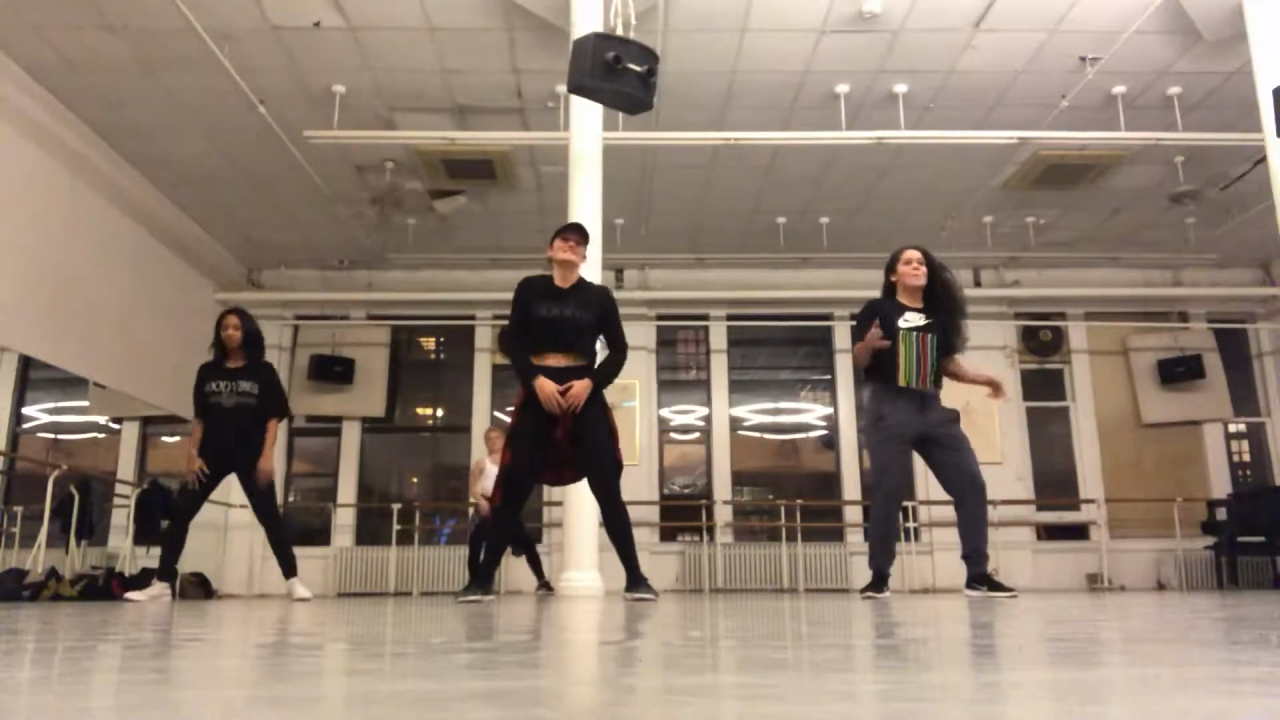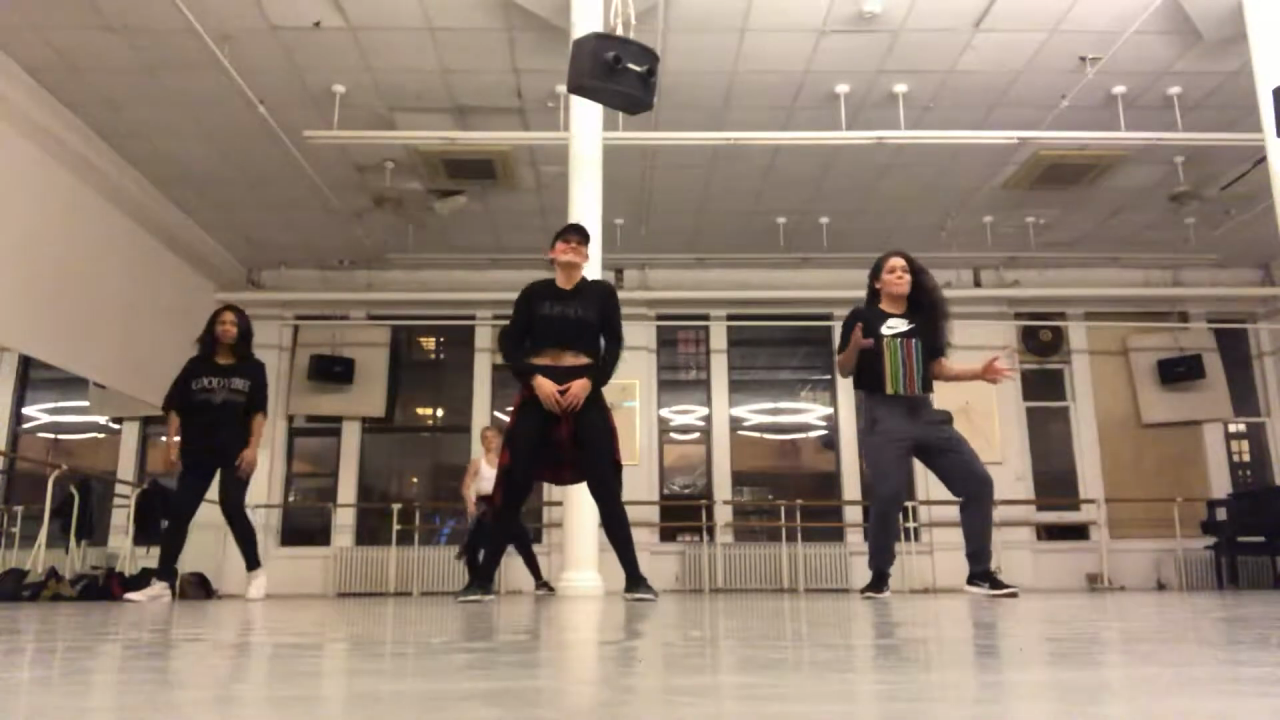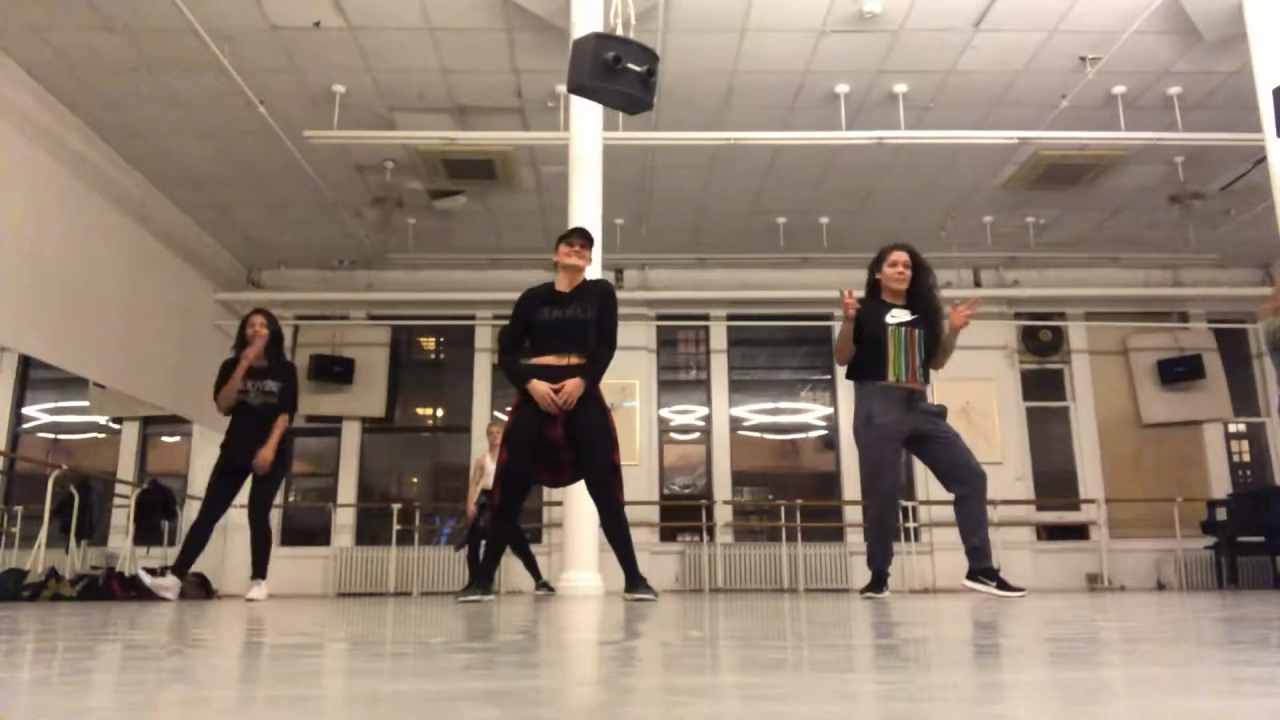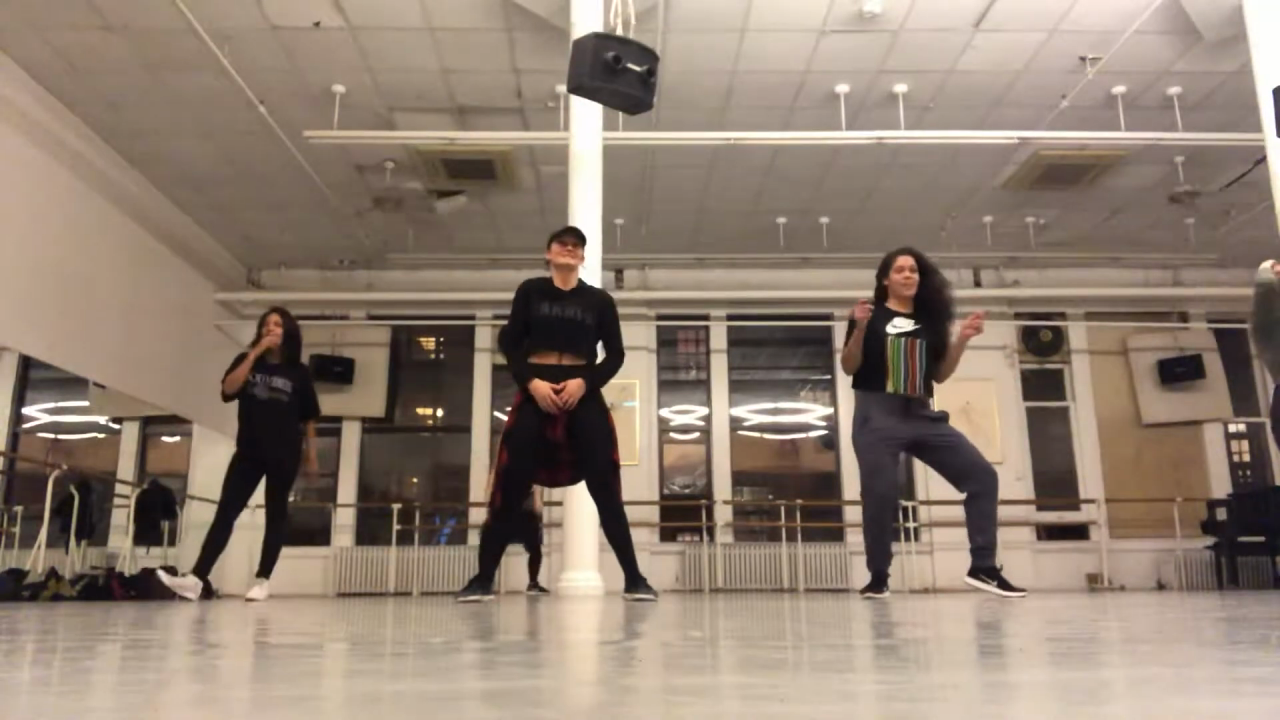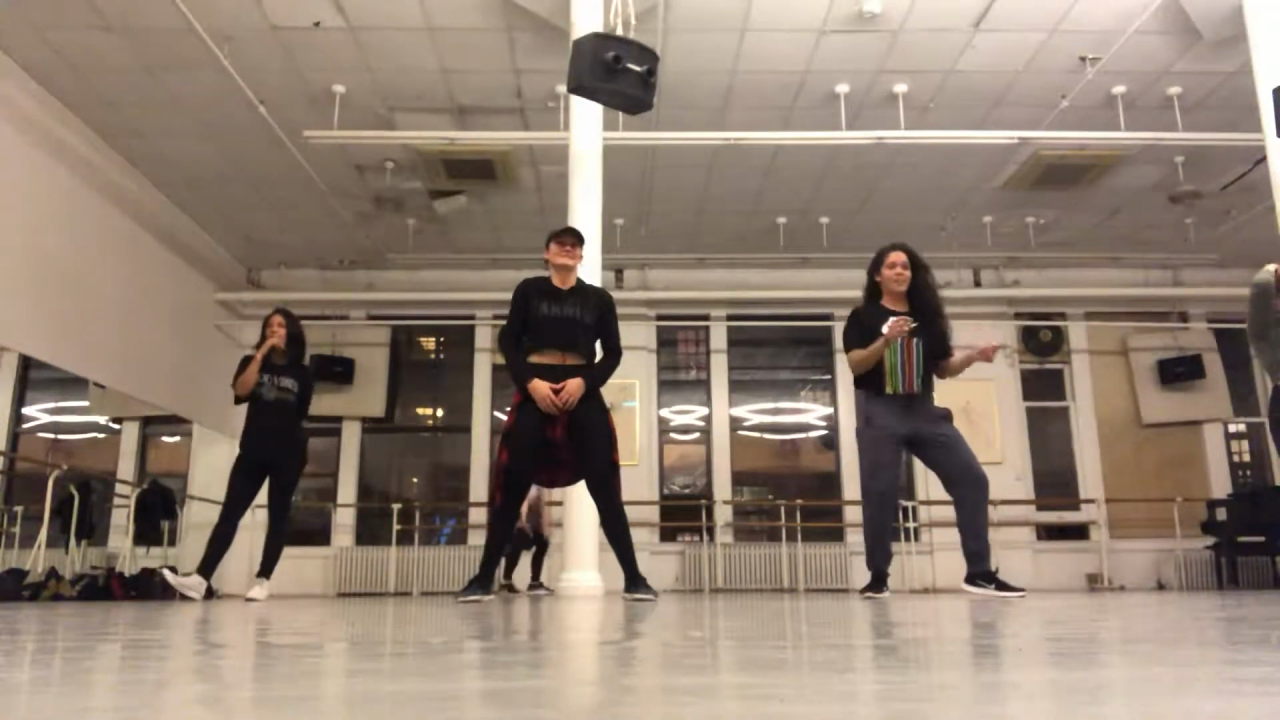
dt=0.4s
person 1, frame 1
left shoulder: (599, 296)
right shoulder: (530, 289)
left elbow: (619, 350)
right elbow: (511, 343)
left wrist: (592, 382)
right wrist: (535, 380)
left hip: (585, 393)
right hip: (538, 392)
left knee: (607, 487)
right knee: (514, 488)
left ankle: (635, 579)
right ankle: (483, 580)
person 1, frame 2
left shoulder: (602, 293)
right shoulder: (534, 293)
left elbow: (613, 347)
right elbow: (510, 346)
left wrist: (591, 381)
right wrist: (534, 379)
left hip: (584, 393)
right hip: (537, 392)
left knee: (606, 488)
right knee: (513, 488)
left ankle: (635, 579)
right ankle: (483, 580)
person 1, frame 3
left shoulder: (601, 292)
right shoulder: (533, 298)
left elbow: (607, 346)
right elbow: (506, 351)
left wrist: (582, 381)
right wrist: (529, 383)
left hip: (583, 392)
right hip: (535, 393)
left knee: (605, 489)
right knee: (511, 489)
left ankle: (634, 579)
right ankle: (482, 580)
person 1, frame 4
left shoulder: (599, 300)
right shoulder: (530, 291)
left elbow: (615, 354)
right elbow: (510, 345)
left wrist: (585, 382)
right wrist: (531, 382)
left hip: (583, 393)
right hip: (535, 392)
left knee: (605, 489)
right knee: (511, 488)
left ankle: (634, 579)
right ankle: (483, 579)
person 1, frame 5
left shoulder: (598, 298)
right shoulder: (528, 291)
left elbow: (613, 352)
right elbow: (509, 343)
left wrist: (584, 381)
right wrist: (530, 381)
left hip: (583, 392)
right hip: (535, 391)
left knee: (604, 487)
right knee: (512, 486)
left ankle: (633, 578)
right ankle: (484, 578)
person 2, frame 1
left shoulder: (940, 315)
right shoulder: (878, 310)
right elbow: (859, 359)
left wrist: (978, 378)
right wrist: (868, 343)
left hip: (933, 409)
right hip: (889, 407)
left knee: (971, 485)
right knee: (889, 490)
left ankle: (977, 575)
right ankle: (879, 576)
person 2, frame 2
left shoulder: (924, 319)
right shoulder: (861, 318)
left elbow: (937, 368)
right elbow: (844, 370)
left wrist: (979, 373)
right wrist: (853, 348)
left hip: (924, 414)
right hip: (883, 415)
left knee: (978, 483)
right knee: (887, 493)
left ankle: (980, 572)
right ankle: (879, 576)
person 2, frame 3
left shoulder: (923, 311)
right shoulder: (865, 311)
left elbow: (935, 362)
right elbow: (842, 358)
left wrist: (952, 330)
right wrist: (848, 320)
left hip: (920, 407)
right hip: (878, 406)
left knee: (971, 476)
right knee: (882, 491)
left ankle: (981, 569)
right ankle: (878, 576)
person 2, frame 4
left shoulder: (930, 320)
right shoulder: (871, 318)
left elbow: (941, 374)
right elbow: (848, 367)
left wrist: (962, 339)
right wrist: (858, 329)
left hip: (921, 415)
right hip: (877, 415)
left knee: (982, 475)
right knee: (881, 493)
left ankle: (983, 568)
right ankle: (878, 577)
person 2, frame 5
left shoulder: (927, 317)
right shoulder: (864, 316)
left elbow: (943, 369)
right elbow: (855, 365)
left wrist: (973, 356)
right wrist: (887, 339)
left hip: (924, 411)
right hip: (880, 412)
left knee: (972, 480)
right knee: (880, 492)
left ankle: (979, 572)
right ankle: (878, 575)
person 3, frame 1
left shoulder: (263, 371)
right shoulder: (207, 371)
left elbow: (274, 417)
right elbow: (200, 418)
left wrist: (267, 456)
right wrist: (193, 453)
left hip: (251, 456)
right hip: (211, 455)
left knee: (270, 517)
right knee: (180, 512)
left ankle: (293, 581)
right ankle: (162, 583)
person 3, frame 2
left shoulder: (253, 368)
right shoulder: (196, 366)
left elbow: (259, 412)
right elbow: (175, 408)
left wrist: (253, 447)
right wrist: (171, 443)
left hip: (236, 451)
right hip: (197, 452)
left knee: (232, 507)
right knee: (179, 513)
left ankle: (255, 574)
right ankle: (162, 583)
person 3, frame 3
left shoulder: (285, 370)
right shoulder: (231, 366)
left elbow: (286, 414)
right elbow: (223, 406)
left wrist: (270, 447)
right wrist: (243, 366)
left hip: (271, 454)
right hip: (235, 451)
left knee: (258, 514)
right knee: (208, 512)
left ankle: (259, 581)
right ankle: (174, 578)
person 3, frame 4
left shoulder: (298, 372)
right shoulder: (246, 361)
left elbow: (309, 418)
right elbow: (228, 389)
left wrist: (310, 454)
right wrist: (254, 353)
left hip: (284, 454)
right hip: (248, 451)
left knee: (276, 516)
right knee: (225, 512)
left ankle: (262, 581)
right ankle: (197, 580)
person 3, frame 5
left shoulder: (302, 373)
right shoulder: (251, 362)
right elbow: (241, 391)
left wrist: (298, 445)
right wrist: (262, 353)
left hip: (288, 454)
right hip: (253, 451)
left knee: (278, 517)
right knee: (230, 513)
left ankle: (262, 581)
right ankle: (201, 579)
